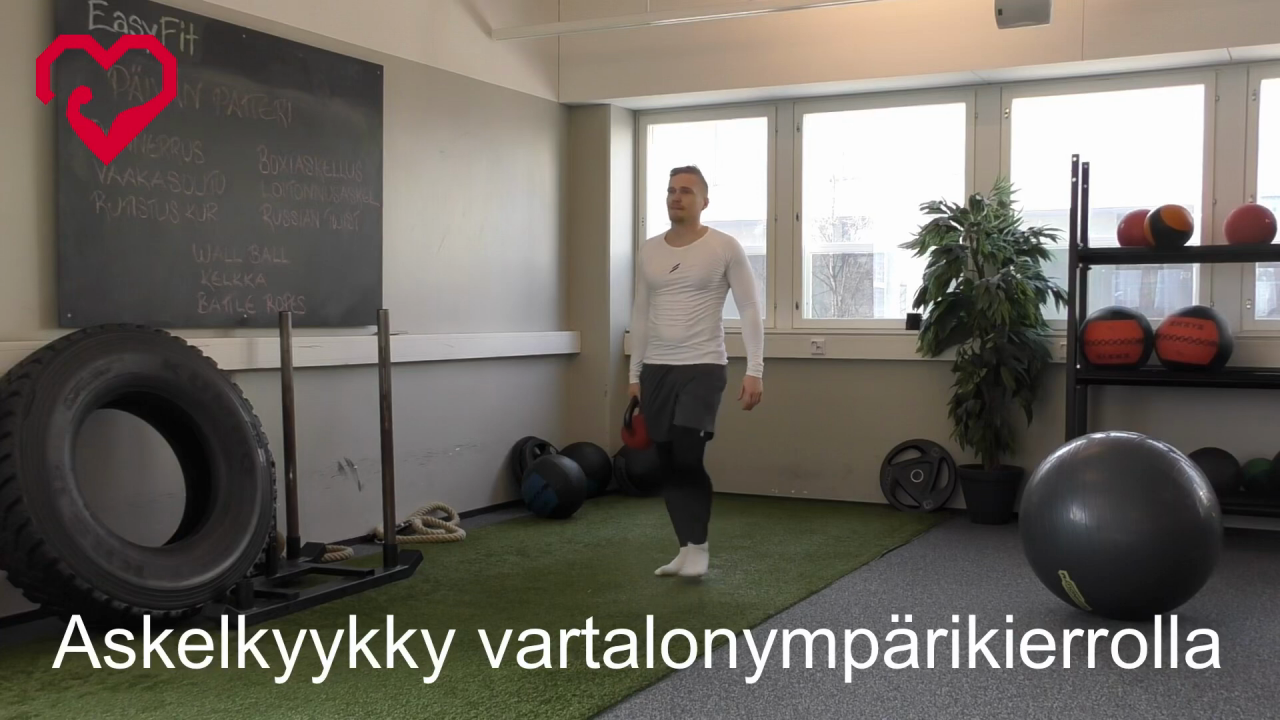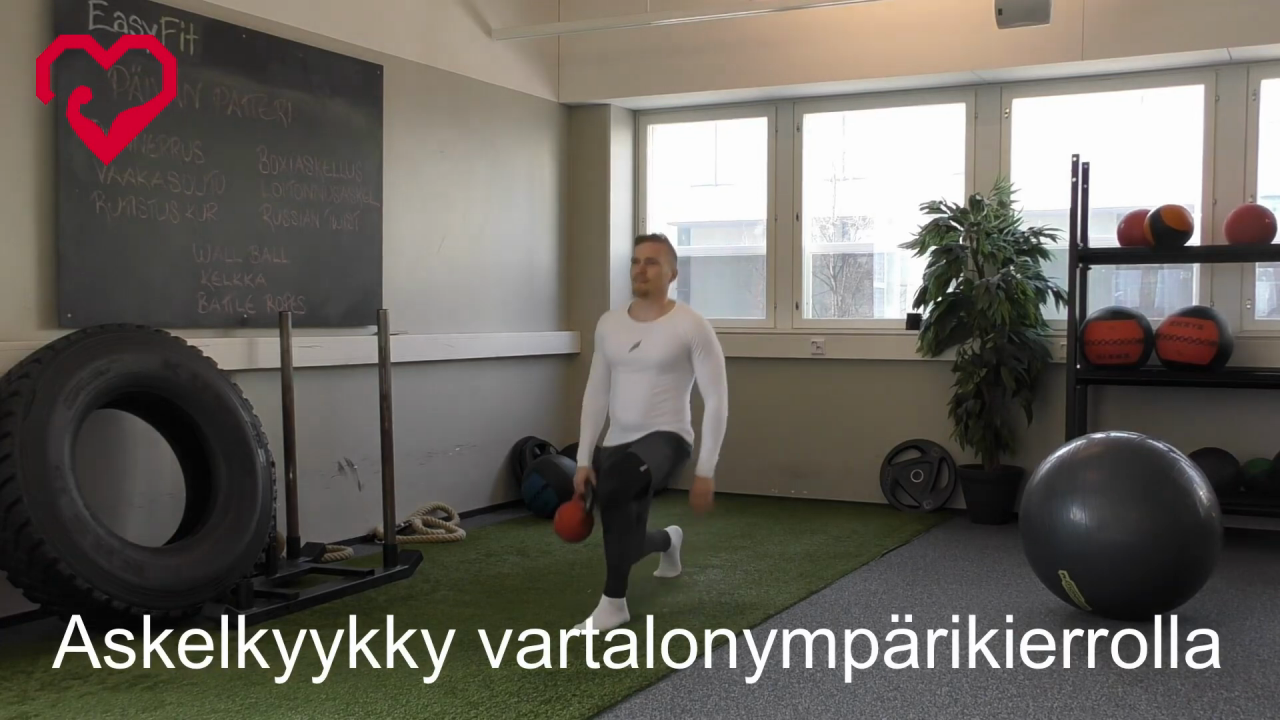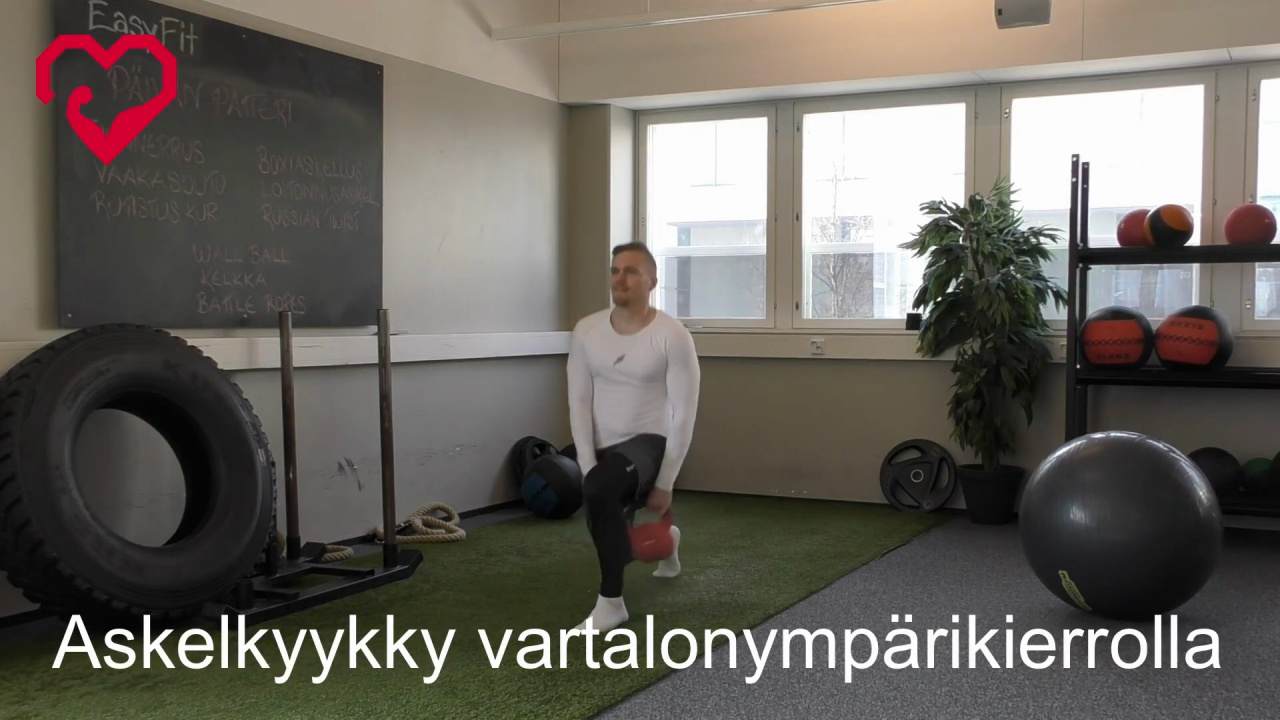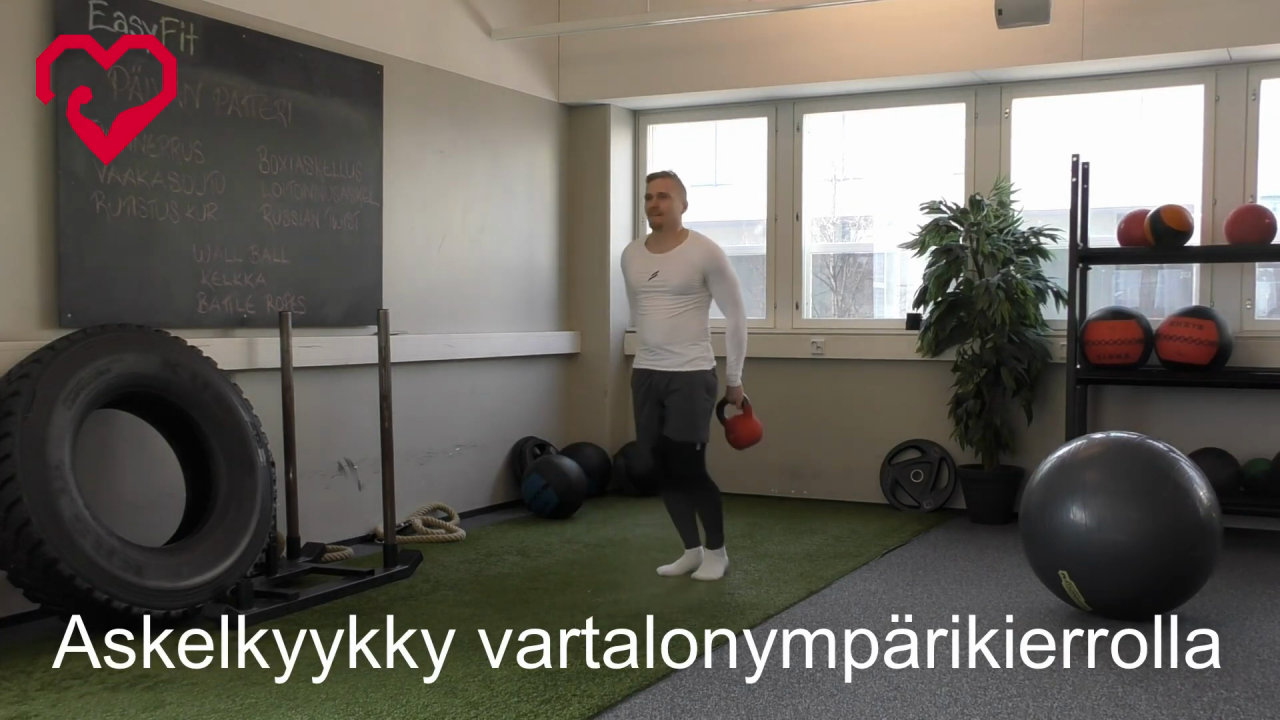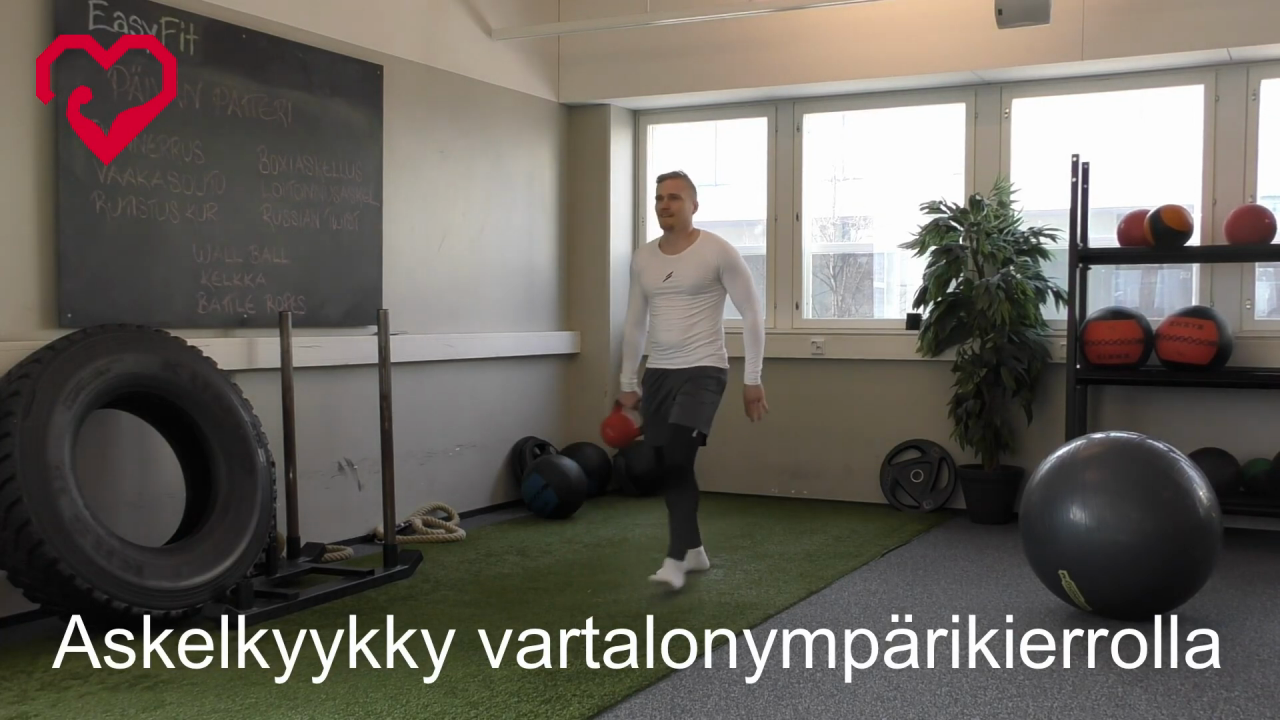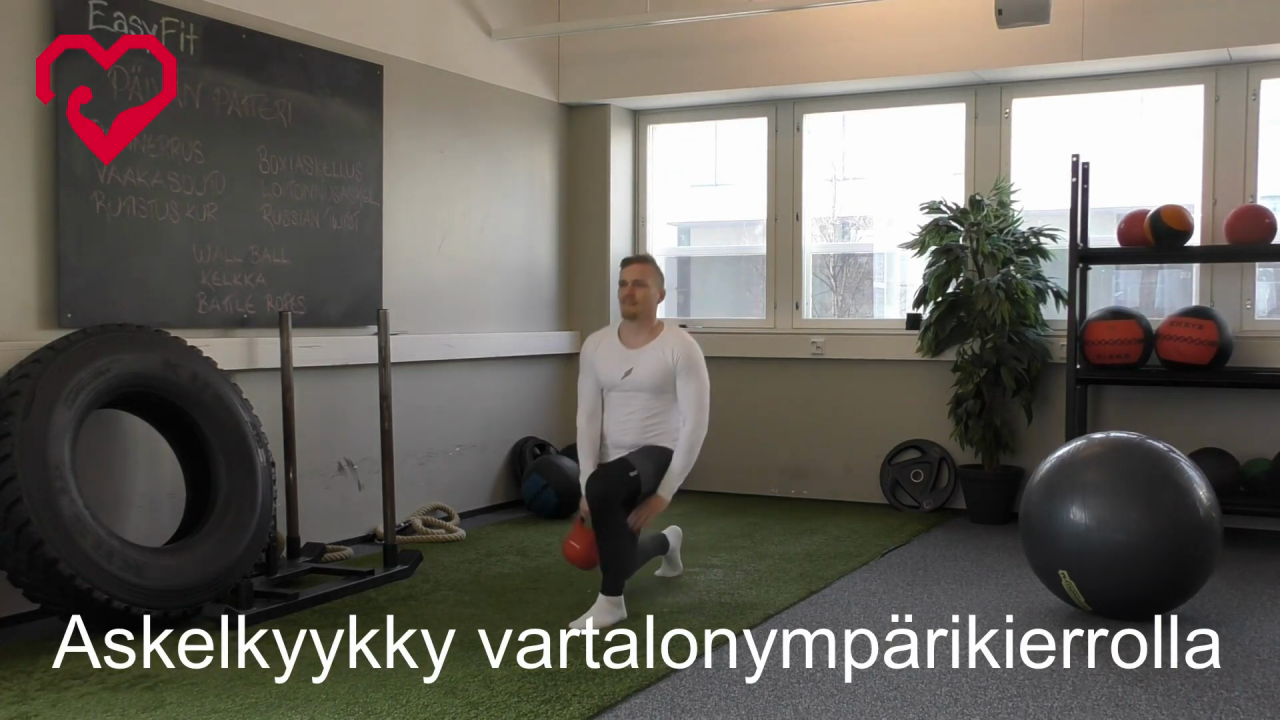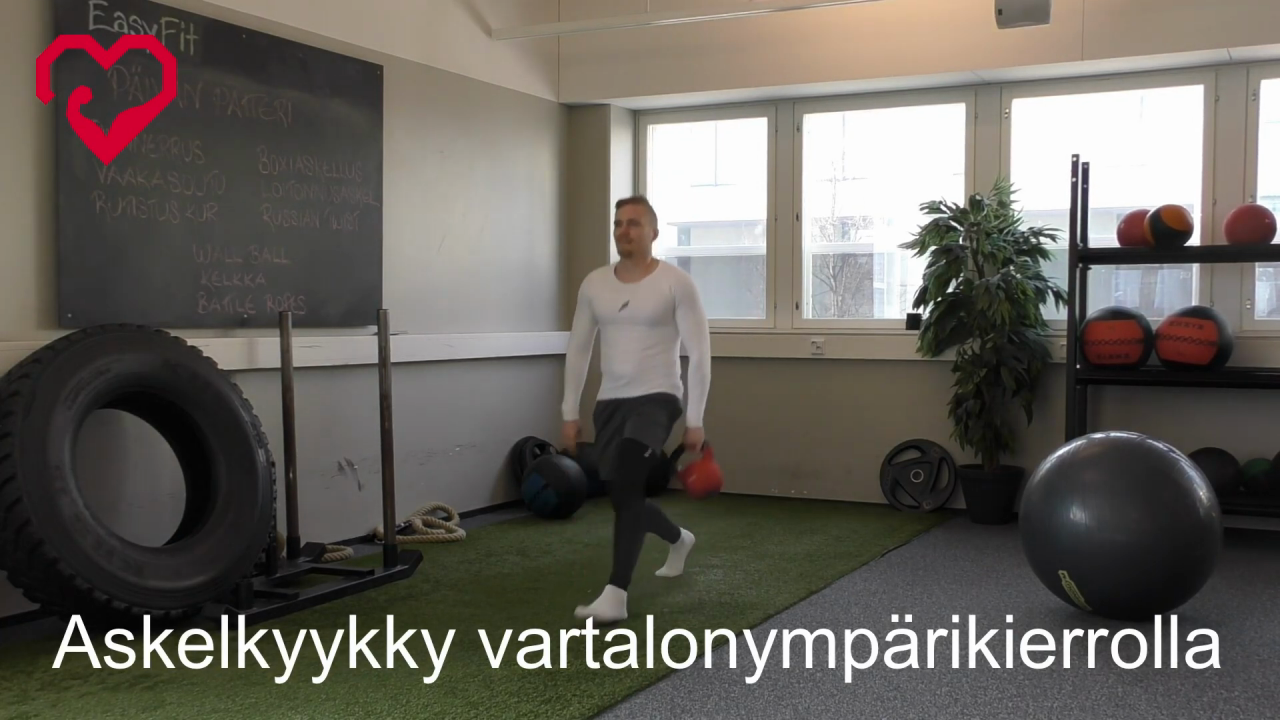
dt=0.7s
person 1, frame 1
left shoulder: (724, 248)
right shoulder: (648, 251)
left elbow: (750, 311)
right elbow: (640, 316)
left wrist: (754, 371)
right wrist: (634, 374)
left hip: (702, 368)
right hip: (657, 370)
left knee: (688, 462)
right knee: (669, 465)
left ankle: (697, 548)
right ankle: (689, 546)
person 1, frame 2
left shoulder: (691, 326)
right shoulder: (609, 323)
left elbow: (716, 400)
right elbow: (596, 393)
left wrist: (705, 470)
right wrist: (584, 458)
left hip: (665, 438)
right hip: (617, 443)
left knee: (614, 488)
right knee: (623, 536)
left ankle: (613, 603)
right ankle: (668, 540)
person 1, frame 3
left shoulder: (672, 335)
right shoulder: (587, 330)
left elbow: (684, 413)
right elbow: (579, 401)
left wrist: (665, 481)
right wrist: (588, 465)
left hip: (647, 441)
right hip: (602, 448)
left knee: (600, 492)
right knee: (616, 549)
left ankle: (610, 604)
person 1, frame 4
left shoulder: (705, 252)
right shoulder: (631, 255)
left elbow: (736, 317)
left wrist: (734, 379)
left hip: (692, 374)
right hip: (646, 374)
left knee: (689, 467)
right knee: (665, 470)
left ankle: (716, 549)
right ankle: (693, 550)
person 1, frame 5
left shoulder: (718, 251)
right shoulder: (643, 257)
left elbow: (752, 314)
right elbow: (635, 322)
left wrist: (753, 379)
right wrist: (628, 381)
left hip: (702, 371)
right hip: (657, 373)
left knee: (678, 465)
right knee: (667, 469)
left ankle: (674, 561)
right ankle: (693, 551)
person 1, frame 6
left shoulder: (680, 347)
right shoulder: (595, 345)
left elbow: (695, 424)
right elbow: (587, 416)
left wrist: (663, 493)
right wrist: (586, 486)
left hip: (657, 454)
right hip: (612, 457)
left knee: (603, 489)
left ankle: (610, 601)
right ankle: (667, 542)
person 1, frame 7
left shoulder: (675, 282)
right shoulder: (594, 284)
left elbow: (699, 352)
right elbow: (577, 351)
left wrist: (694, 421)
right wrist: (570, 412)
left hip: (657, 399)
right hip: (611, 403)
left knee: (625, 488)
right knee: (625, 495)
left ankle: (615, 594)
right ankle: (680, 539)
